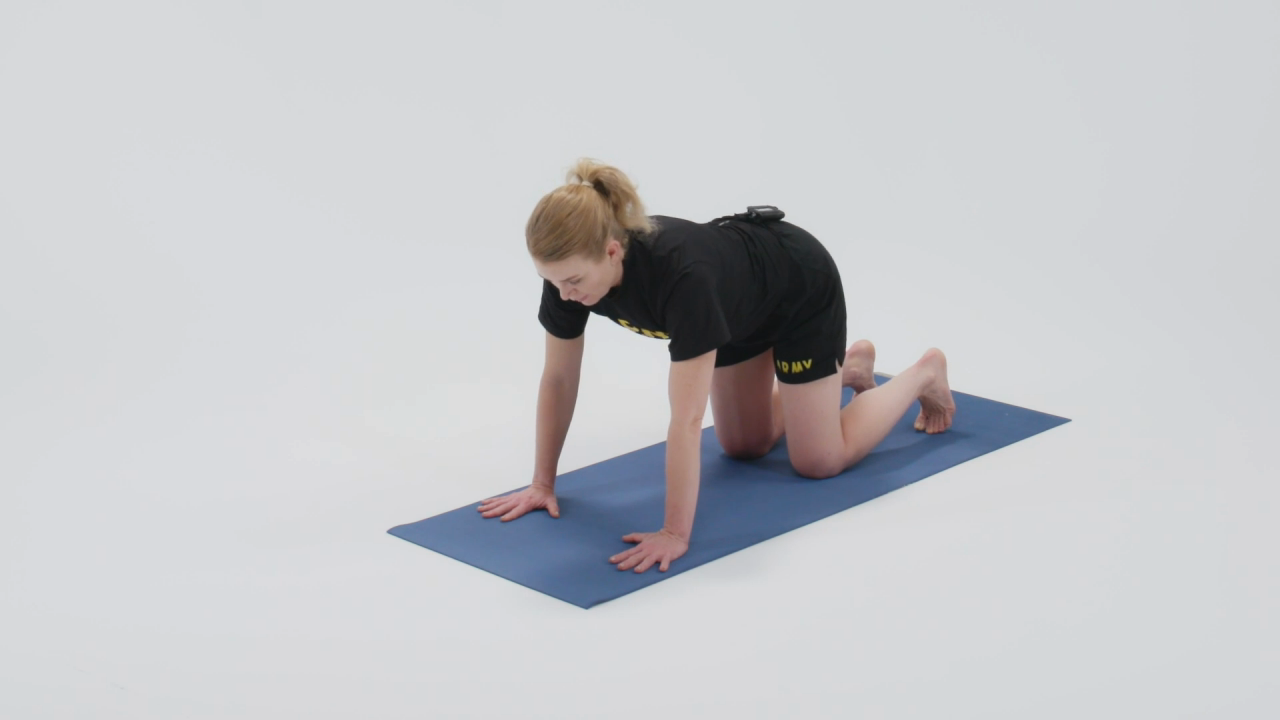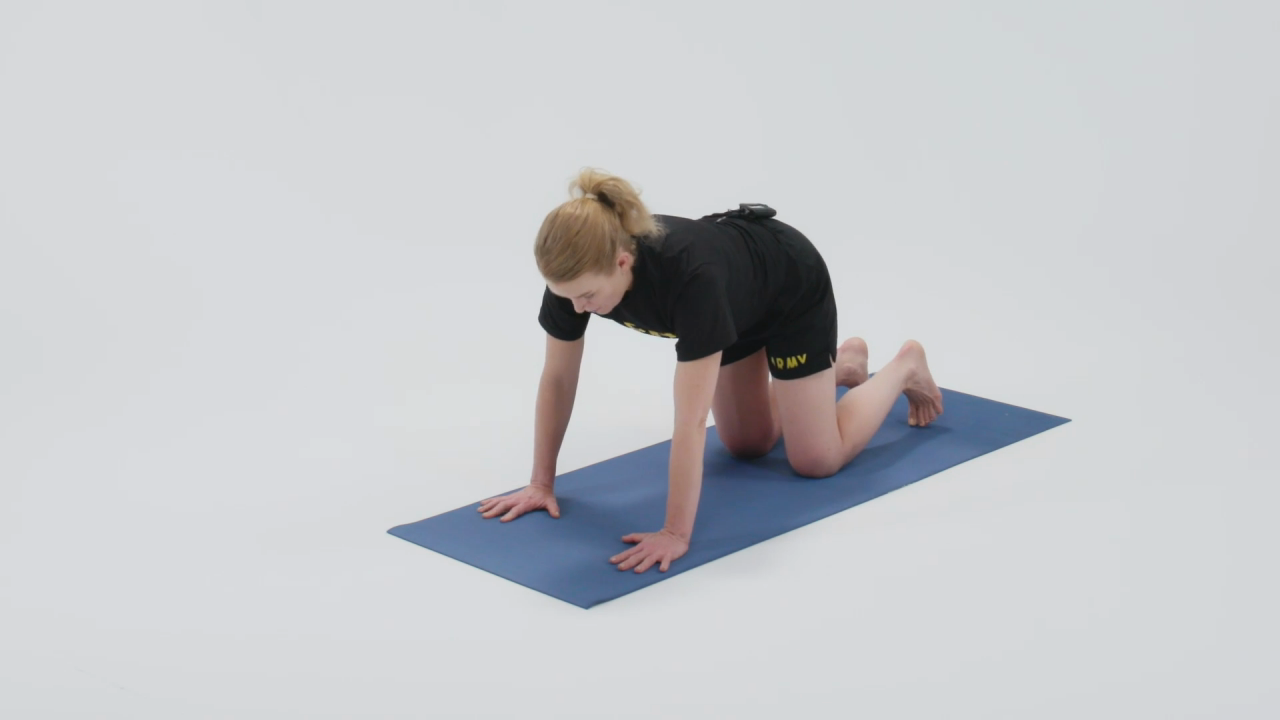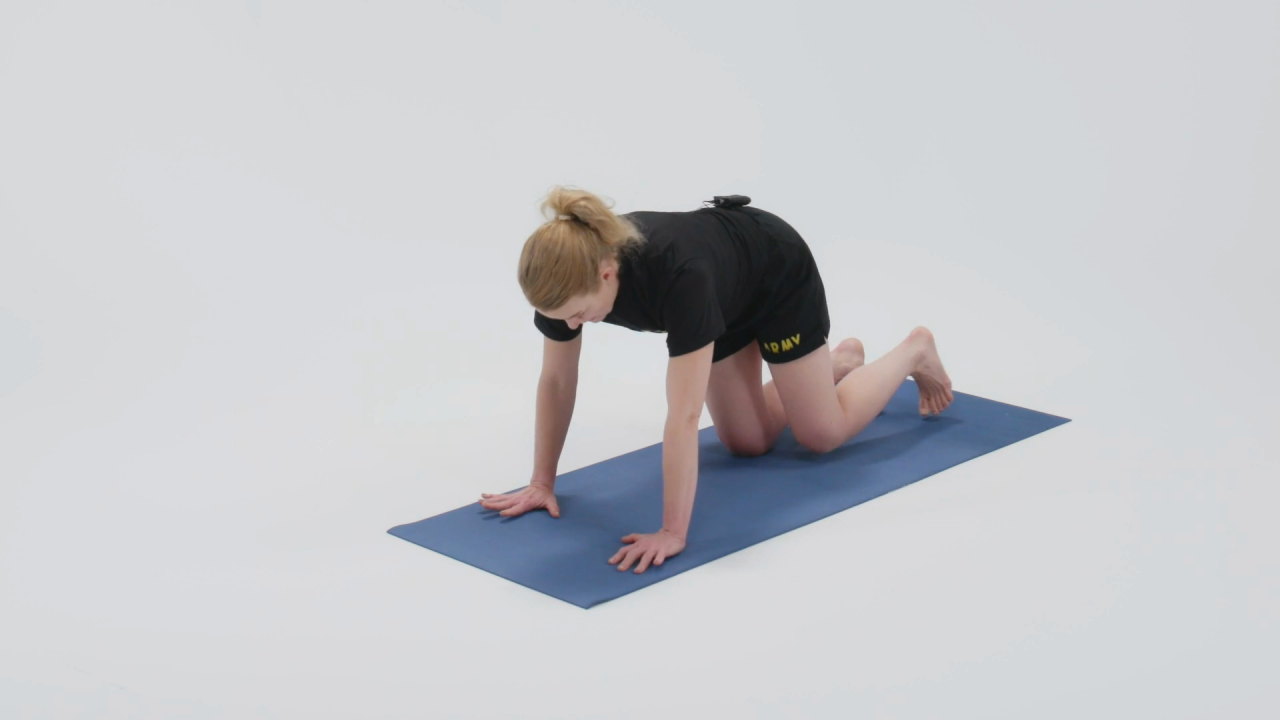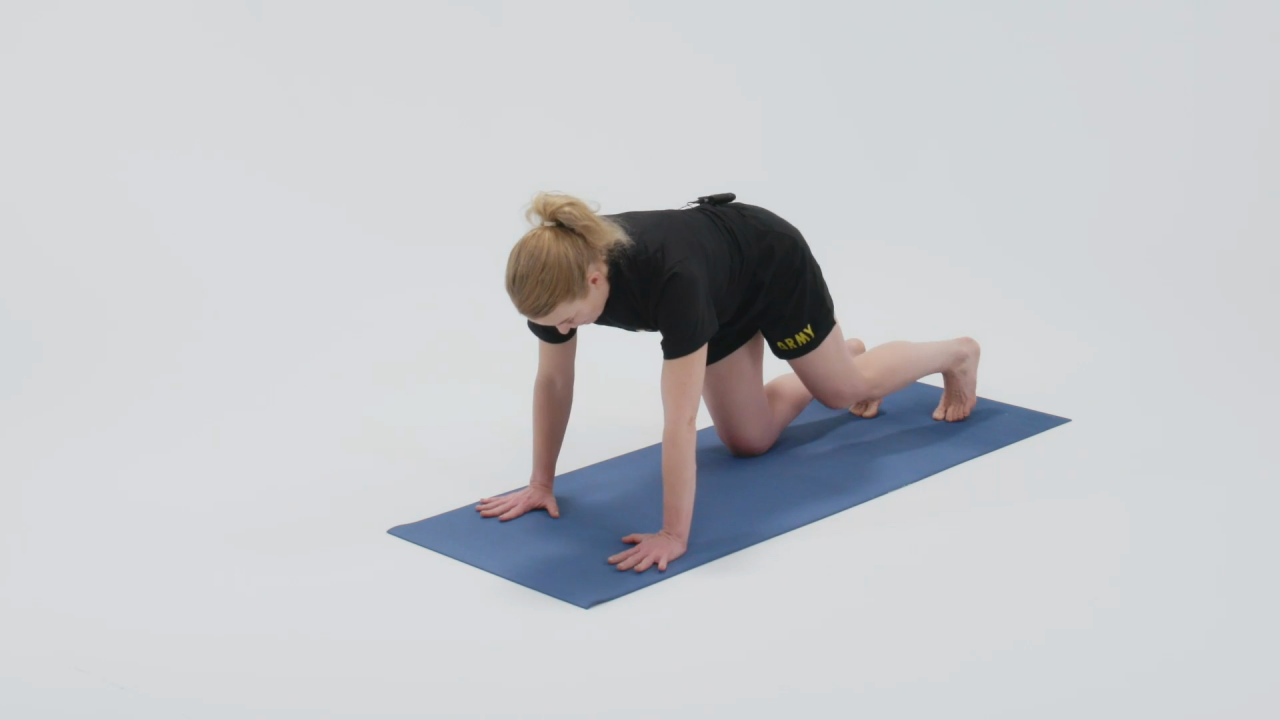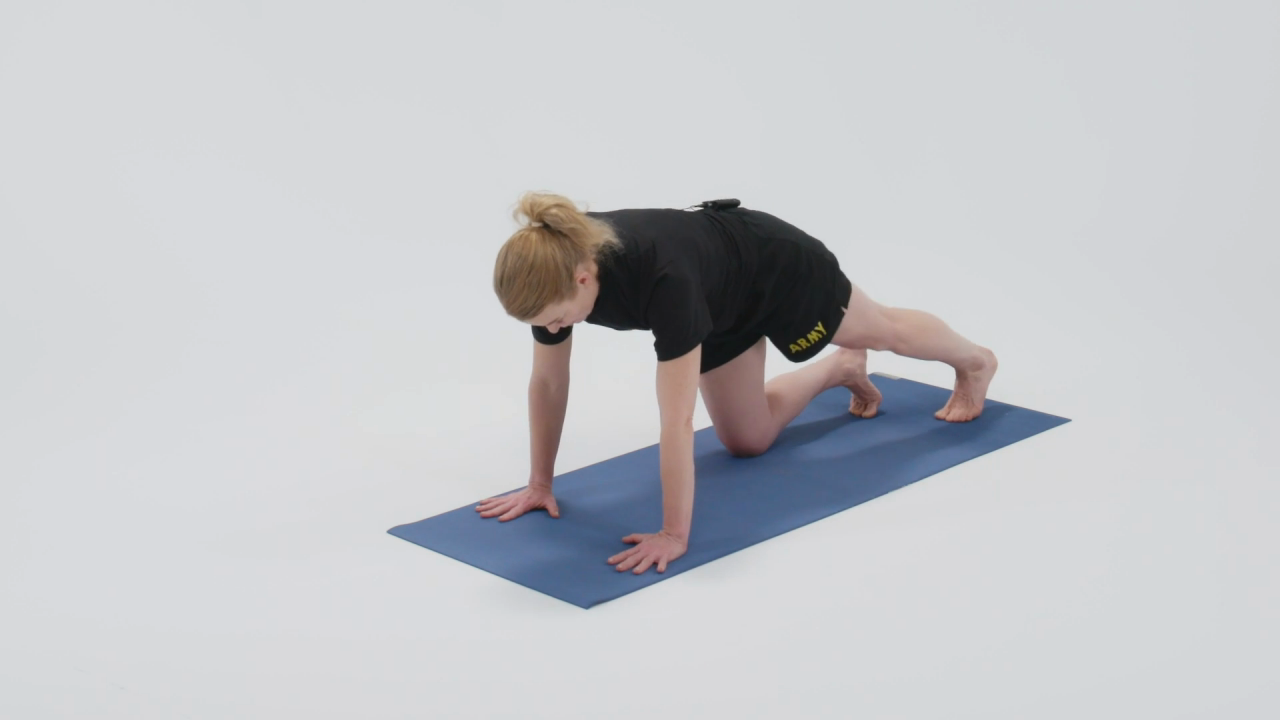
dt=0.5s
person 1, frame 1
left shoulder: (682, 275)
right shoulder: (572, 265)
left elbow: (687, 418)
right elbow: (558, 379)
left wrist: (676, 532)
right wrist: (542, 481)
left hip: (801, 290)
right hip: (743, 299)
left knee: (818, 460)
right knee: (744, 446)
left ankle: (925, 374)
right ankle: (847, 366)
person 1, frame 2
left shoulder: (690, 277)
right shoulder: (576, 267)
left elbow: (690, 421)
right elbow: (557, 379)
left wrist: (677, 533)
right wrist: (542, 481)
left hip: (793, 290)
right hip: (739, 299)
left knee: (816, 458)
right knee: (748, 445)
left ankle: (904, 368)
right ankle: (843, 363)
person 1, frame 3
left shoulder: (678, 274)
right shoulder: (568, 271)
left elbow: (683, 415)
right elbow: (556, 381)
left wrist: (673, 532)
right wrist: (542, 482)
left hip: (779, 276)
right hip: (728, 292)
left knee: (821, 434)
right knee: (746, 443)
left ankle: (913, 352)
right ankle: (839, 362)
person 1, frame 4
left shoulder: (670, 277)
right shoulder: (558, 273)
left elbow: (680, 420)
right elbow: (553, 381)
left wrist: (675, 534)
right wrist: (541, 483)
left hip: (773, 266)
right hip: (724, 292)
left knee: (843, 389)
right knee: (748, 440)
left ankle: (957, 354)
right ankle: (841, 353)
person 1, frame 5
left shoulder: (662, 277)
right shoulder: (552, 268)
left elbow: (677, 420)
right elbow: (547, 384)
left wrist: (675, 535)
right wrist: (540, 483)
left hip: (777, 269)
right hip: (721, 297)
left knee: (882, 330)
right knee: (748, 440)
left ankle: (974, 360)
right ankle: (839, 369)
